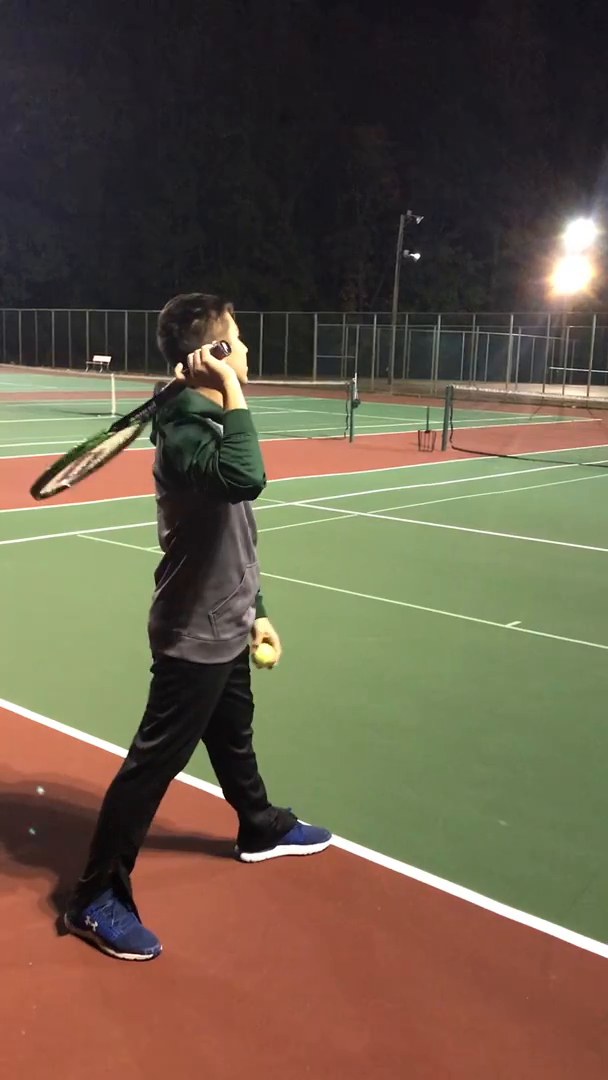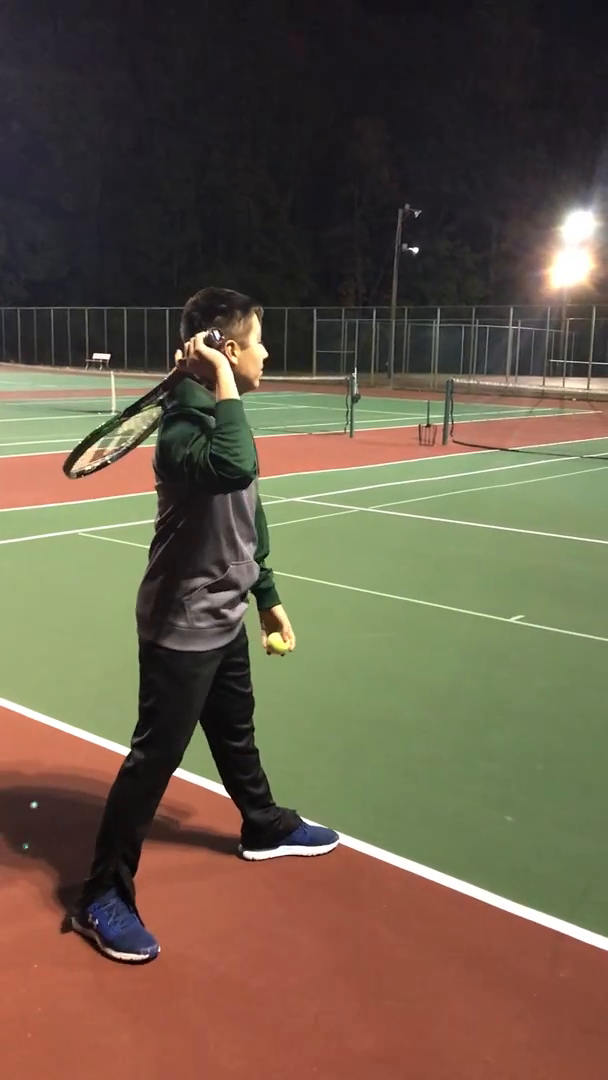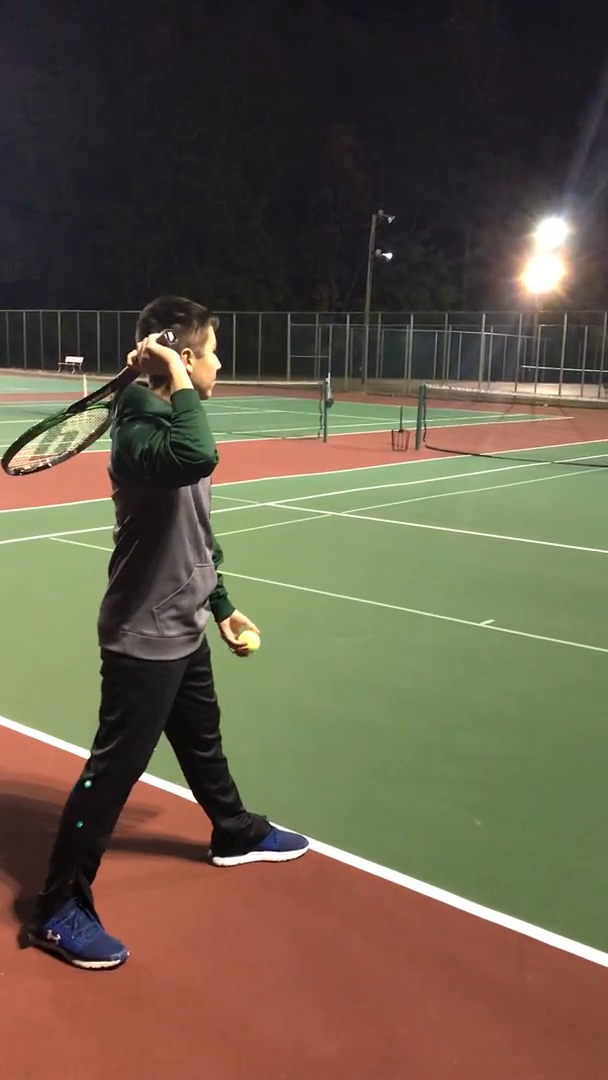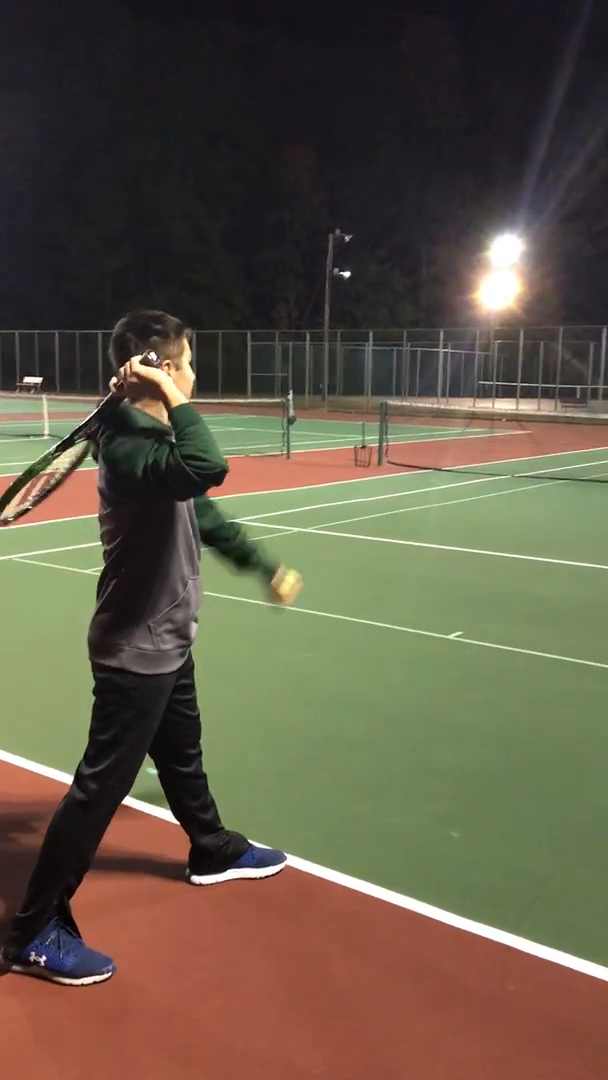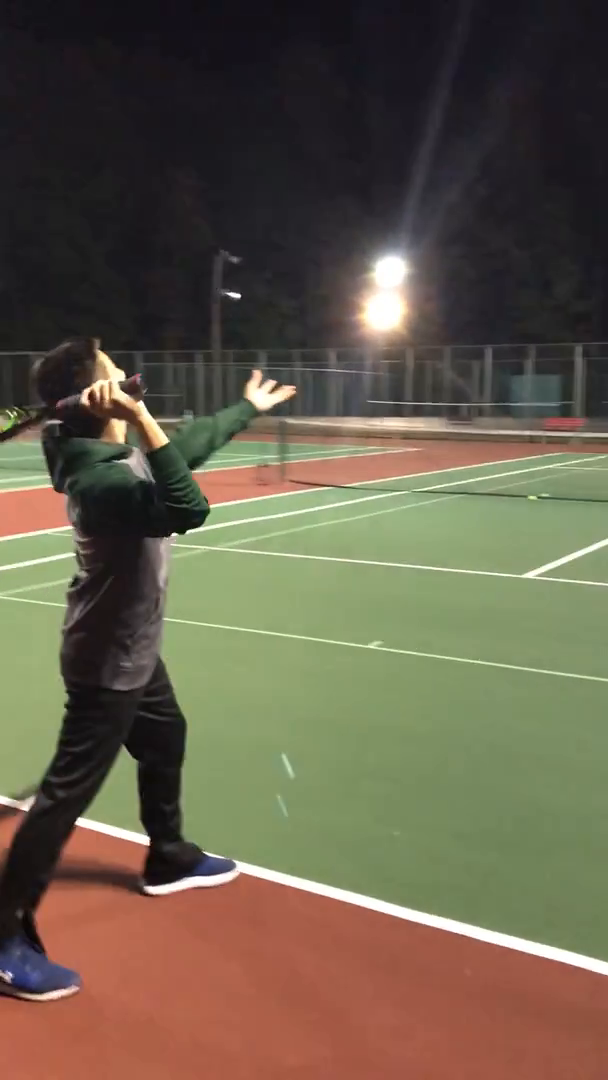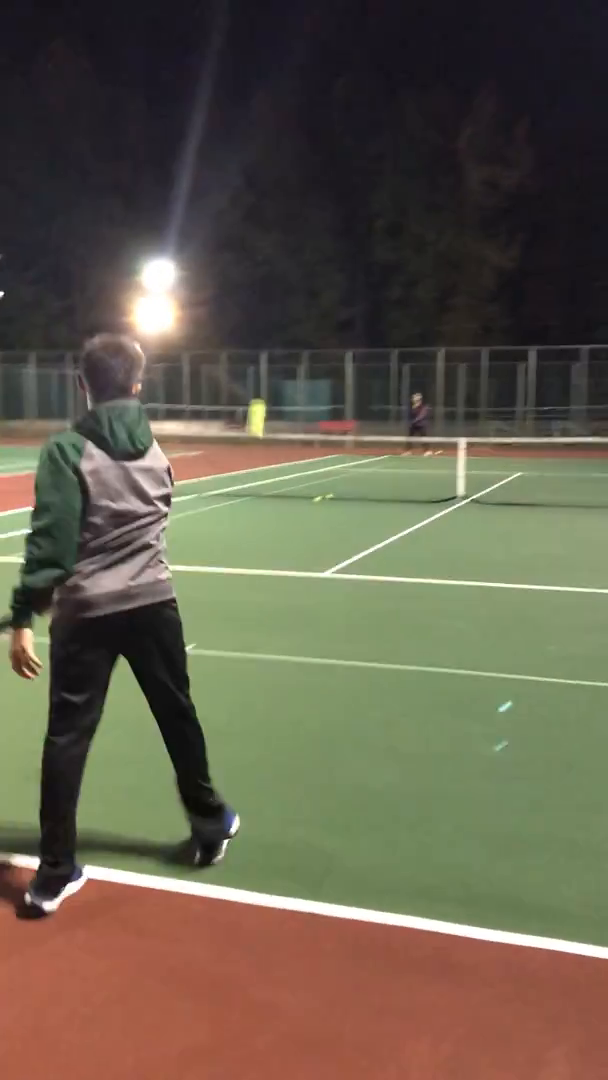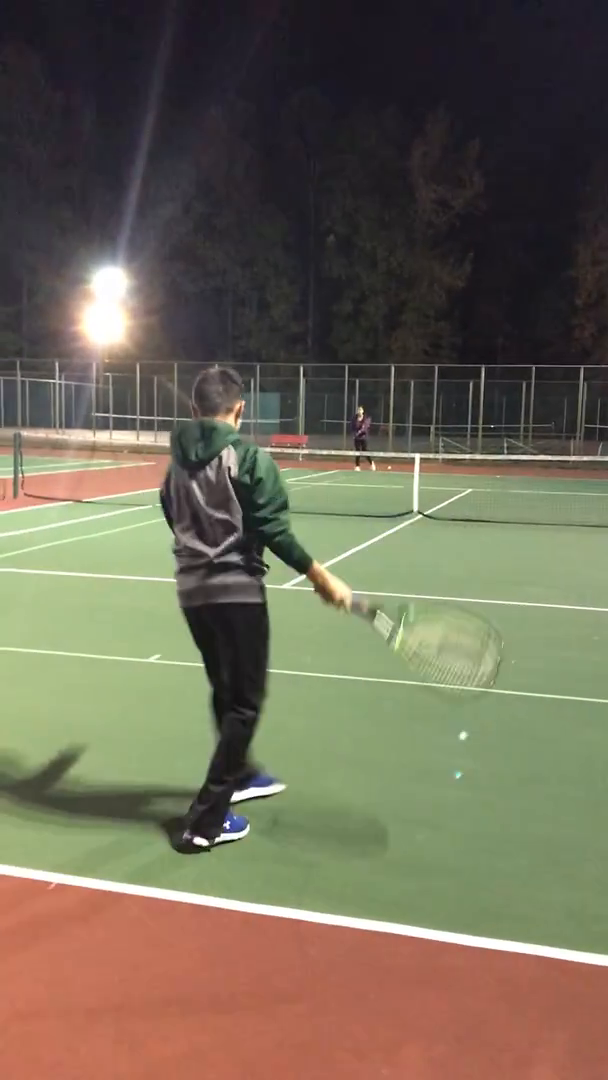
dt=0.7s
person 1, frame 1
left shoulder: (210, 423)
right shoulder: (186, 434)
right elbow: (246, 479)
left wrist: (252, 611)
right wrist: (232, 392)
left hip: (223, 625)
right hip: (194, 633)
left knee: (233, 736)
right knee: (155, 760)
left ankle: (262, 829)
right ankle: (96, 899)
person 1, frame 2
left shoulder: (225, 415)
right shoulder: (184, 425)
right elbow: (232, 471)
left wrist: (267, 596)
right wrist: (224, 385)
left hip: (225, 616)
right hip: (179, 624)
left knee: (235, 730)
right knee: (155, 755)
left ankle: (265, 828)
right ankle: (103, 896)
person 1, frame 3
left shoulder: (171, 423)
right shoulder: (139, 432)
right elbow: (198, 458)
left wrist: (221, 606)
right wrist: (177, 381)
left hip: (183, 628)
right hip: (143, 635)
left knee: (202, 737)
right knee: (113, 770)
left ankle: (236, 833)
right ankle: (59, 911)
person 1, frame 4
left shoulder: (158, 439)
right shoulder: (129, 449)
left elbow: (204, 519)
right elbow: (209, 468)
left wrist: (263, 566)
right wrist: (171, 396)
left hip: (166, 640)
right hip: (134, 649)
left knee: (182, 753)
right knee: (101, 786)
left ankle: (213, 851)
person 1, frame 5
left shoulder: (115, 455)
right shoulder: (102, 483)
left elbow: (188, 442)
right elbow: (188, 508)
left wrist: (246, 407)
right wrist: (143, 421)
left hip: (128, 647)
right hip: (107, 661)
left knee: (165, 741)
right knee: (67, 792)
left ankle: (169, 857)
person 1, frame 6
left shoulder: (66, 451)
right shoulder: (154, 451)
left elbow: (49, 543)
left wrist: (22, 621)
left hip: (84, 613)
right hip: (150, 601)
left knee: (68, 733)
right knee: (177, 713)
left ankle: (56, 869)
right ankle: (208, 825)
person 1, frame 7
left shoulder: (177, 462)
right shoulder: (249, 458)
right elbow: (273, 531)
right wrist: (320, 576)
left hip: (192, 593)
right hip: (235, 594)
left knee: (227, 688)
right knee: (243, 703)
left ankle: (236, 774)
right ankle: (206, 821)
